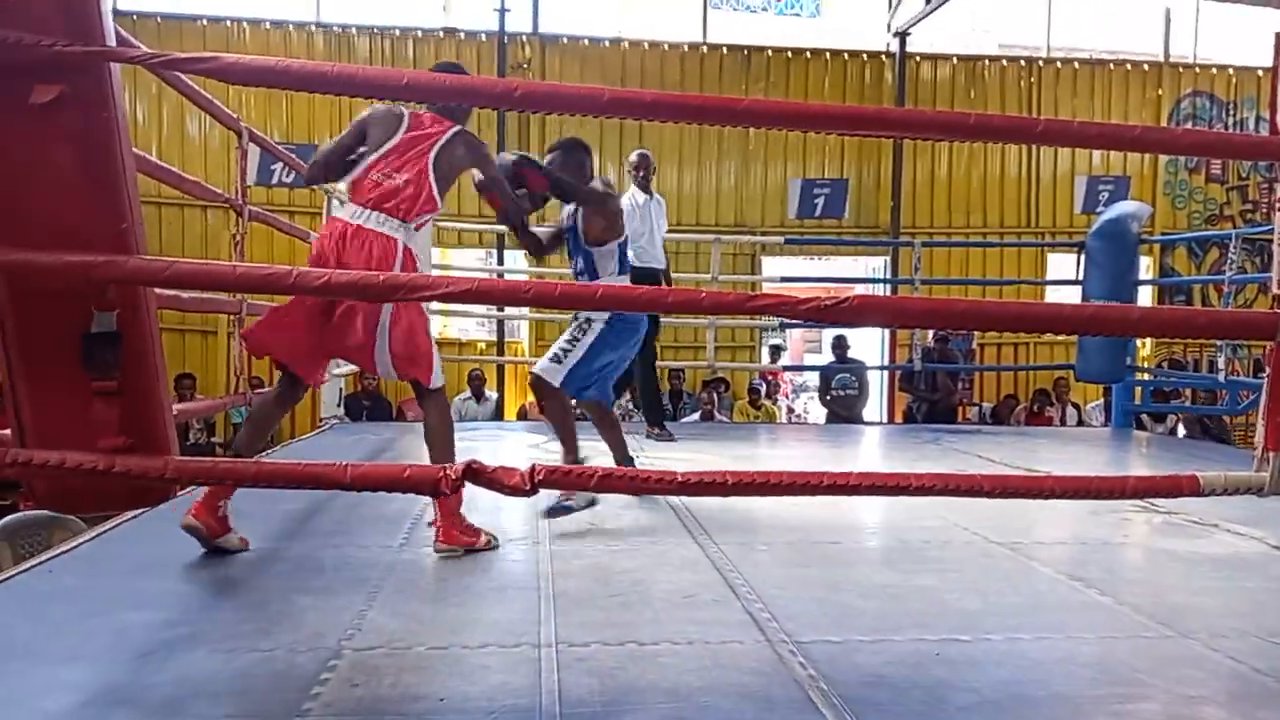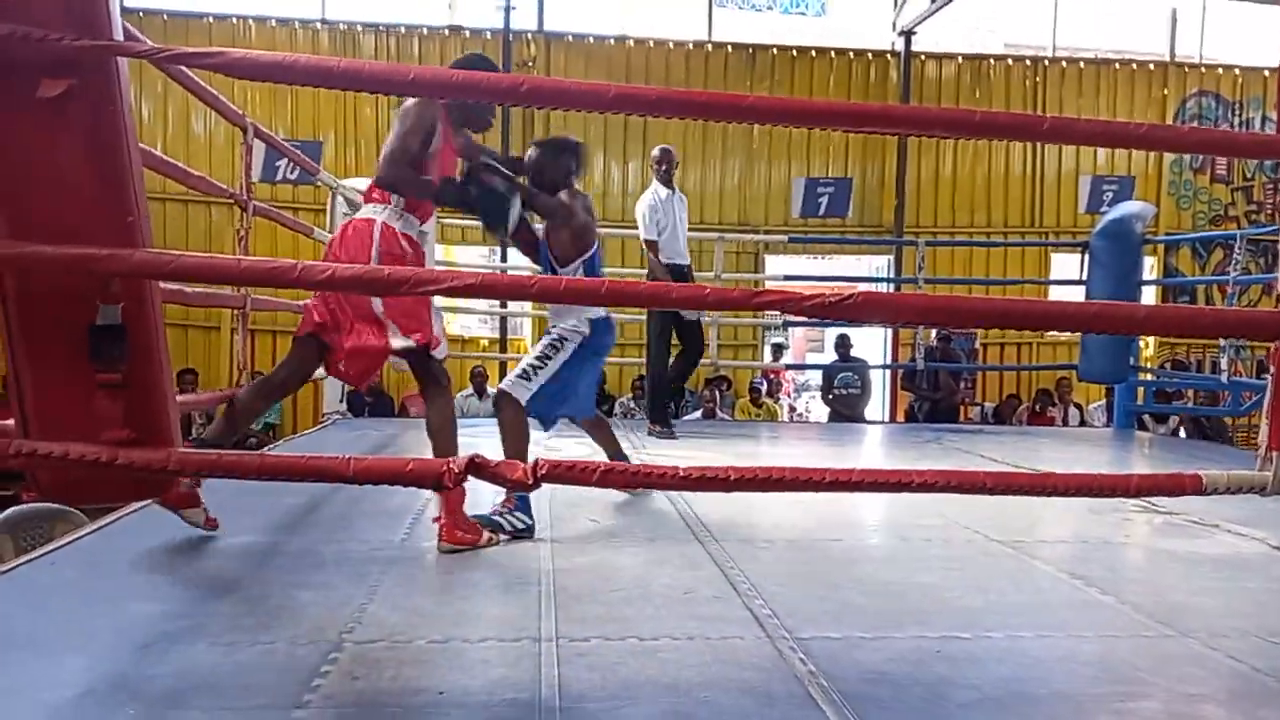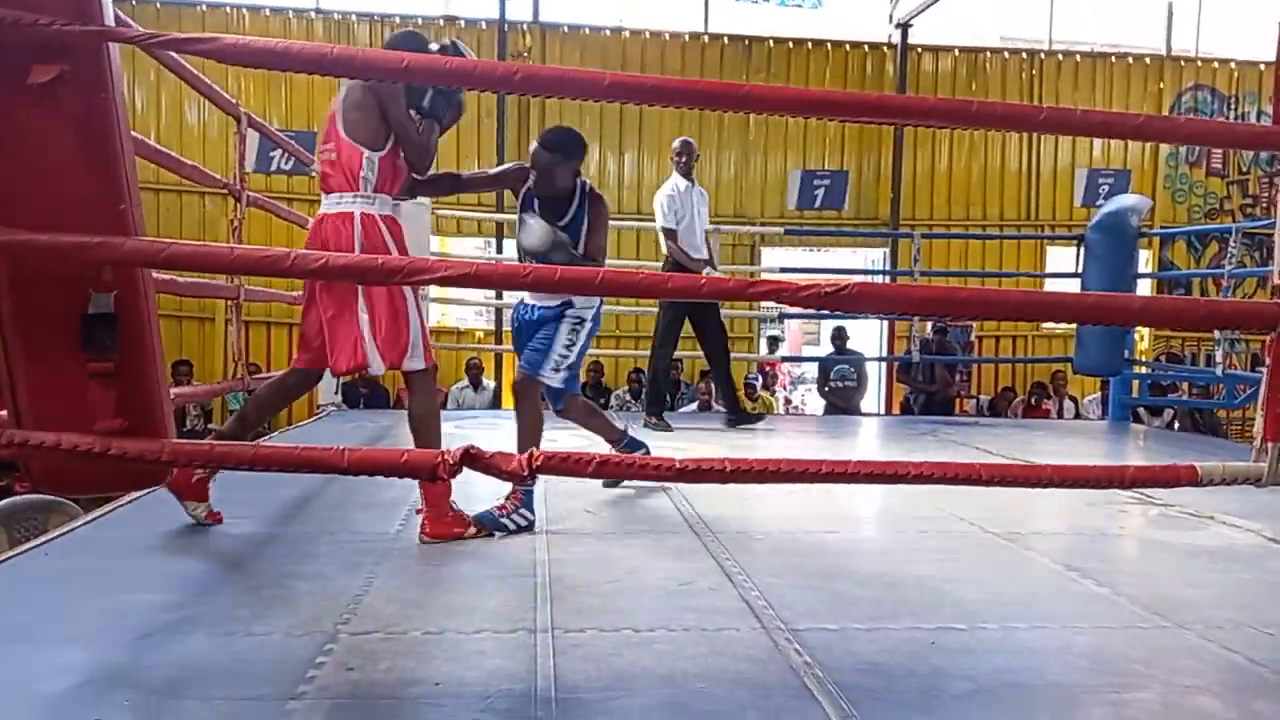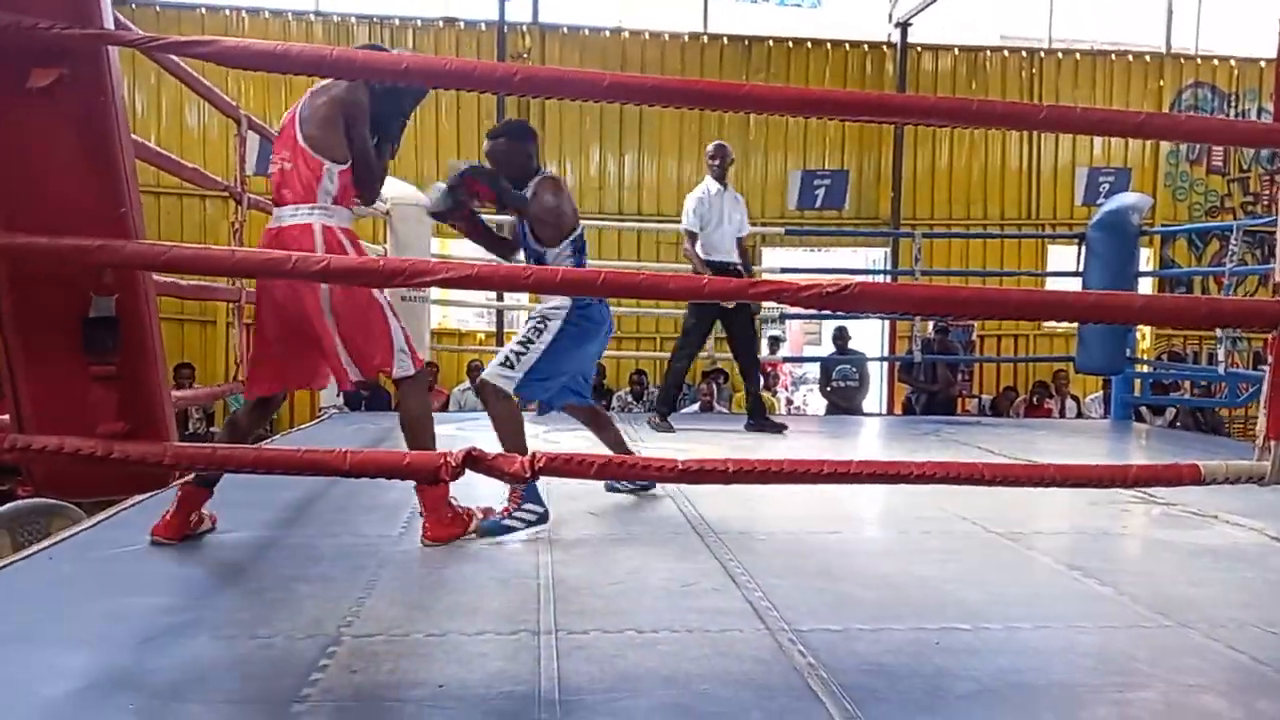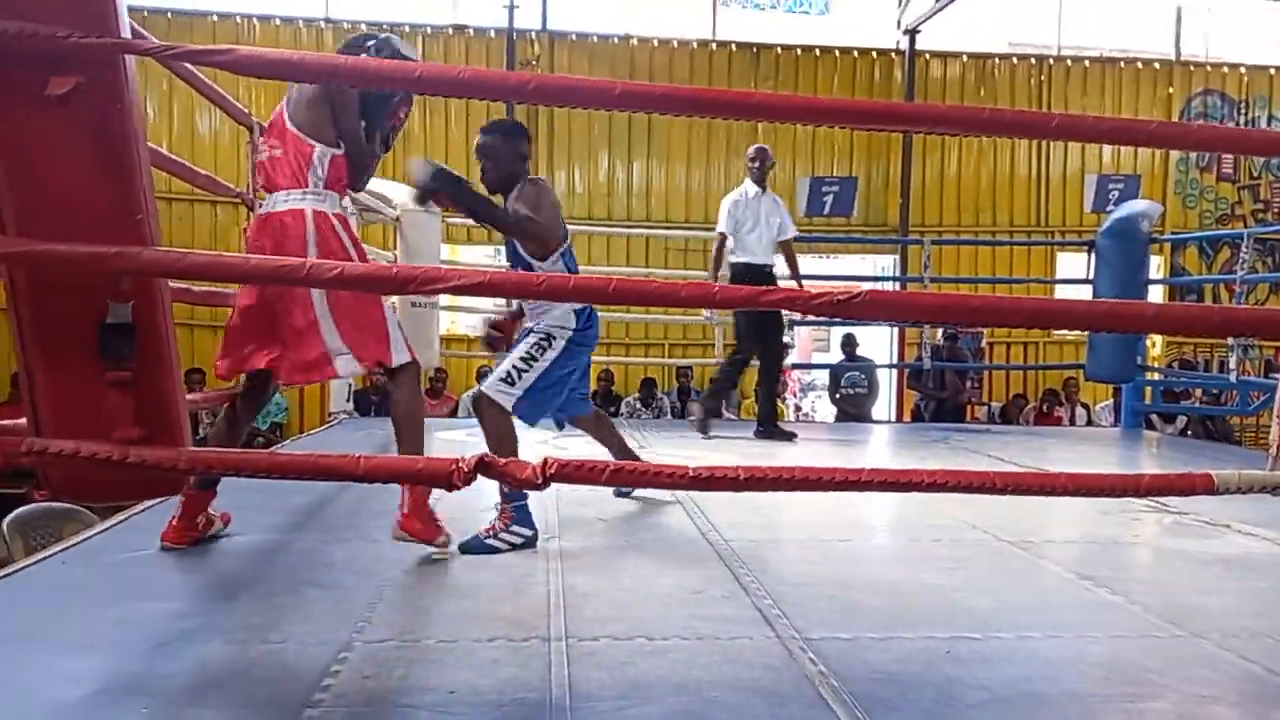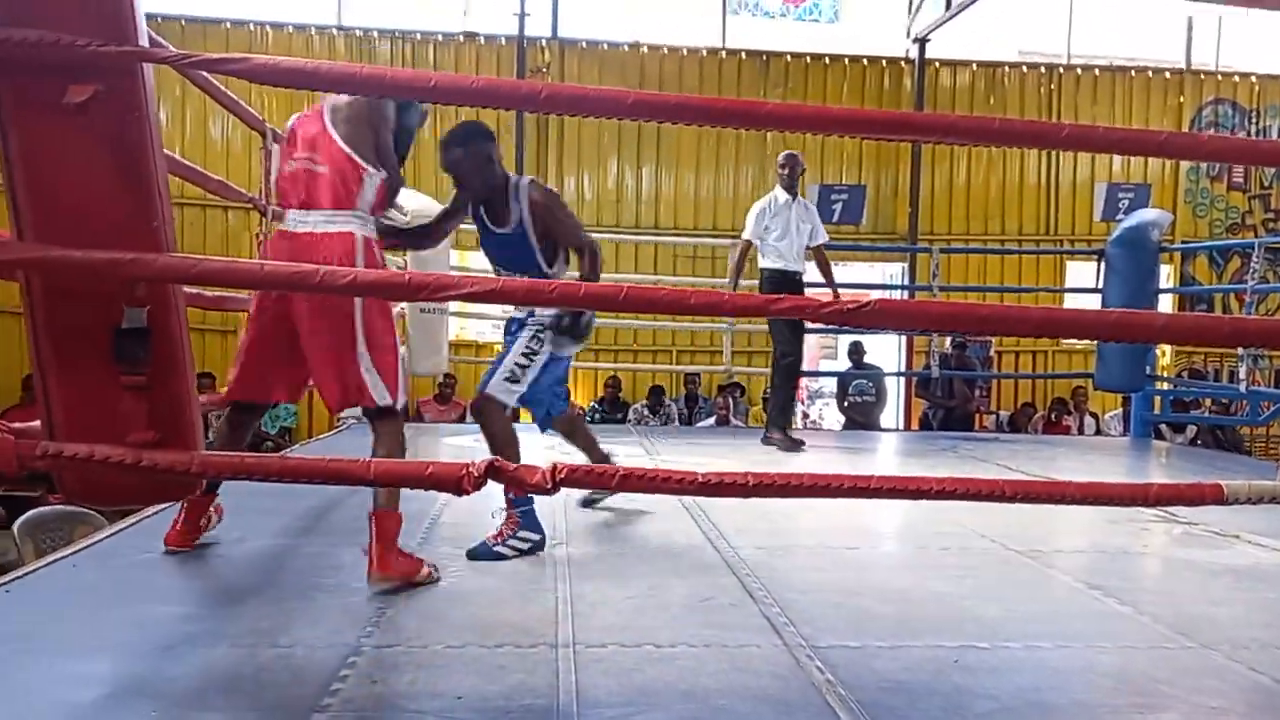
dt=0.2s
person 1, frame 1
left shoulder: (382, 117)
right shoulder: (463, 142)
left elbow: (315, 171)
right elbow: (511, 207)
left hip: (337, 238)
right hip: (387, 256)
left knee: (290, 381)
right knee: (429, 387)
left ankle: (212, 502)
right ankle: (451, 521)
person 1, frame 2
left shoulder: (450, 131)
right shoulder: (426, 109)
right elbow: (397, 182)
right wrist: (454, 189)
right hip: (379, 243)
left knee: (297, 367)
right knee: (432, 372)
right ankle: (454, 521)
person 1, frame 3
left shoulder: (353, 99)
right shoulder: (381, 83)
left elbow: (400, 172)
right elbow: (417, 161)
right wrist: (437, 114)
left hip: (332, 232)
right hip: (362, 232)
left knee: (306, 370)
right knee: (419, 368)
left ankle: (196, 472)
right ankle: (439, 512)
person 1, frame 4
left shoulder: (310, 105)
right shoulder: (351, 93)
right elbow: (365, 189)
left wrist: (382, 134)
right wrist: (388, 128)
left hip: (282, 246)
right hip: (321, 244)
left knee: (268, 390)
right knee: (406, 372)
left ankle: (184, 511)
right ankle: (439, 513)
person 1, frame 5
left shoulder: (297, 100)
right shoulder: (338, 82)
right elbow: (359, 170)
left wrist: (381, 124)
right wrist: (380, 116)
left hip: (269, 232)
right hip: (313, 231)
left knee: (257, 380)
right knee: (399, 366)
left ankle: (189, 515)
right ankle: (416, 506)
person 1, frame 6
left shoulder: (298, 122)
right shoulder: (372, 106)
right elbow: (386, 196)
right wrist: (399, 146)
left hip: (286, 250)
right hip: (343, 251)
left knee: (253, 393)
right knee: (387, 407)
left ankle: (192, 517)
right ankle: (386, 547)
person 2, frame 1
left shoulder: (601, 194)
right shoulder: (575, 210)
left elbow: (588, 196)
right elbow: (539, 248)
left wrist: (539, 174)
left hip: (611, 314)
right hip: (625, 317)
left knee: (546, 379)
right knee: (592, 398)
right ankle: (627, 470)
person 2, frame 2
left shoulder: (571, 204)
right shoulder: (554, 202)
left elbow: (568, 221)
right elbow: (544, 257)
left wrist: (509, 180)
left hip: (581, 326)
right hip: (583, 324)
left knee: (510, 398)
right knee: (580, 408)
left ankle: (516, 506)
right ankle: (622, 465)
person 2, frame 3
left shoulder: (593, 204)
right shoulder: (521, 179)
left elbow: (596, 274)
right elbow: (460, 181)
left wrist: (565, 255)
right wrist: (411, 185)
left hip: (575, 307)
right hip: (534, 307)
left knee: (531, 386)
right knee: (560, 395)
left ankle: (521, 501)
right ankle: (628, 446)
person 2, frame 4
left shoulder: (547, 188)
right shoulder: (526, 193)
left elbow: (560, 219)
right elbow: (510, 251)
left wrist: (498, 192)
right wrist: (464, 217)
left hip: (573, 312)
right hip: (586, 313)
left knee: (494, 386)
right knee: (575, 400)
left ankle: (524, 498)
person 2, frame 5
left shoulder: (536, 195)
right shoulder: (516, 198)
left elbow: (528, 225)
left wrist: (457, 196)
right wrist: (511, 320)
left hip: (563, 322)
right hip: (543, 321)
left knee: (489, 401)
right knee: (574, 406)
left ankle: (514, 517)
right ankle: (633, 465)
person 2, frame 6
left shoulder: (537, 196)
right shoulder: (470, 198)
left elbow: (590, 253)
right elbow: (423, 236)
left wrist: (579, 310)
left hip: (555, 316)
right hip: (529, 316)
left knee: (491, 405)
right knee: (550, 406)
left ankle: (522, 523)
right ankle: (604, 468)
person 3, frame 1
left shoulder: (658, 203)
right shoulder: (627, 206)
left wrist: (668, 284)
left hip: (655, 280)
right hip: (638, 280)
left knee: (641, 354)
right knee: (644, 354)
right ankle: (654, 422)
person 3, frame 2
left shoulder: (681, 200)
right shoulder: (648, 203)
right elbow: (652, 254)
left wrist: (693, 281)
left hip: (682, 277)
right hip: (662, 278)
left knee: (695, 347)
right knee: (660, 352)
left ankle: (662, 402)
right ankle: (657, 419)
person 3, frame 3
left shoulder: (701, 194)
right shoulder: (667, 194)
right elbow: (671, 244)
left wrist: (714, 274)
right wrist: (703, 271)
left hip: (703, 274)
right hip: (678, 271)
left knee: (717, 343)
right knee: (665, 345)
left ankle: (734, 410)
right ankle: (653, 412)
person 3, frame 4
left shoulder: (736, 200)
right shoulder: (697, 198)
right elbow: (690, 246)
right wrist: (710, 278)
left hip: (733, 273)
right hip: (709, 273)
left knee: (748, 346)
right knee: (689, 345)
left ankle: (757, 415)
right ankle: (661, 412)
person 3, frame 5
left shoulder: (778, 205)
right shoulder: (734, 201)
left elbow: (786, 248)
right elbow: (718, 246)
left wrist: (800, 288)
right wrist: (714, 286)
left hip: (768, 277)
right hip: (744, 275)
left knee: (773, 351)
right knee: (745, 349)
left ankle: (767, 421)
right ankle: (704, 405)
person 3, frame 6
left shoulder: (809, 210)
right shoulder: (763, 208)
left elbow: (818, 254)
right elbow: (743, 251)
left wrist: (835, 293)
right wrist: (732, 293)
left hip: (796, 283)
right hip: (773, 281)
left knee: (788, 356)
right knee: (790, 354)
left ankle: (777, 426)
right ankle: (777, 426)
